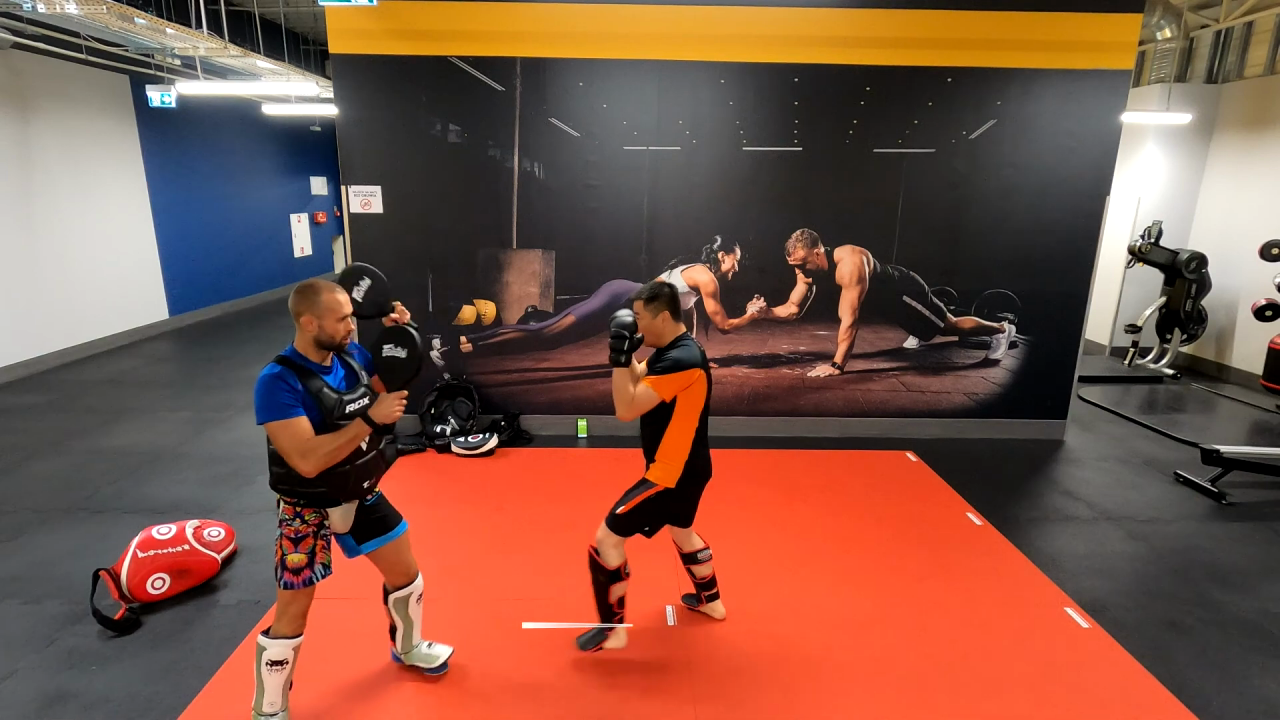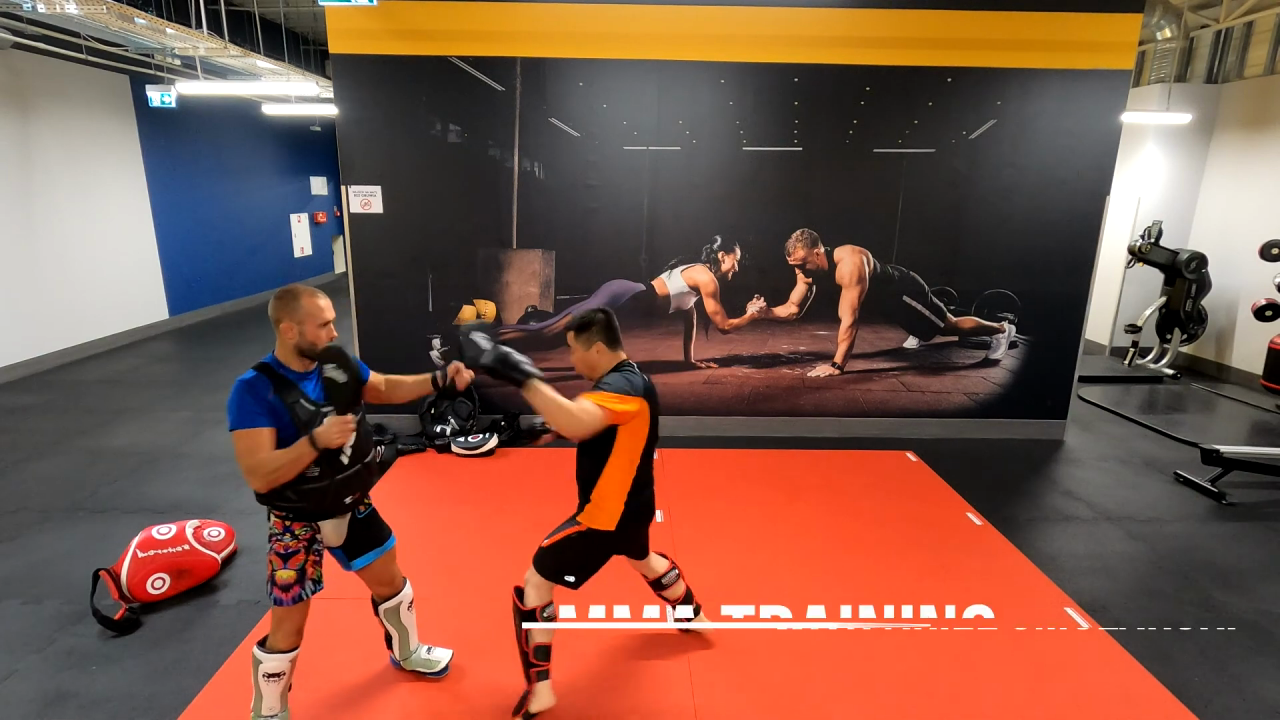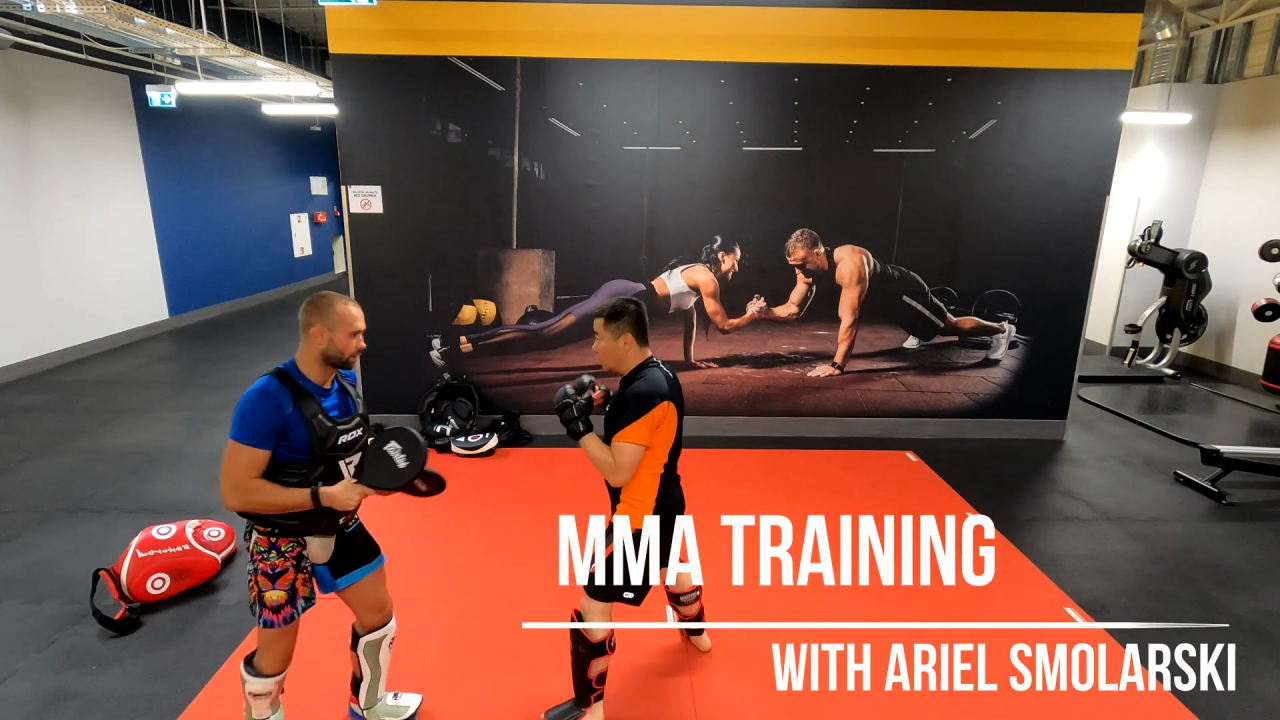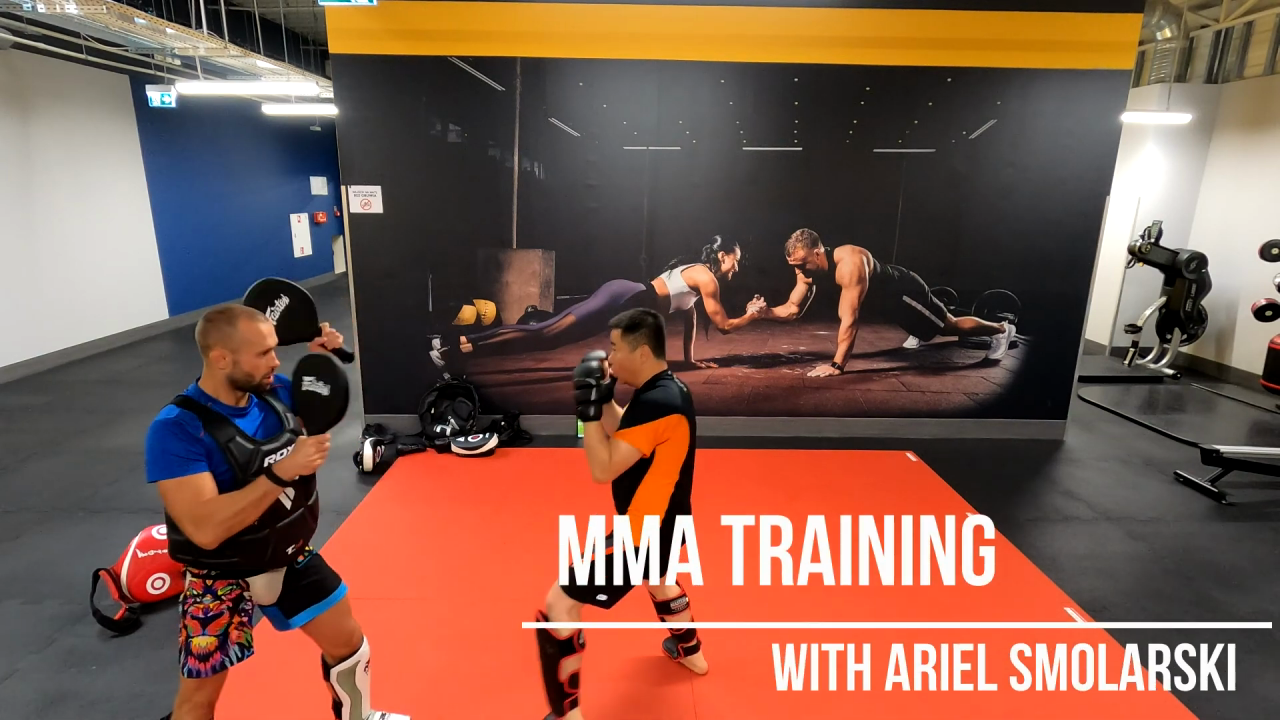
dt=0.7s
person 1, frame 1
left shoulder: (349, 354)
right shoulder: (277, 381)
left elbow: (385, 384)
right elbow: (309, 461)
right wrist: (372, 419)
left hip: (361, 496)
right hip: (308, 512)
left knee: (405, 571)
right knee: (291, 616)
left ankle: (408, 646)
person 1, frame 2
left shoulder: (337, 362)
right shoulder: (253, 391)
left elbow: (384, 389)
right elbow: (258, 476)
left wrist: (440, 379)
right wrist: (316, 440)
left hip: (353, 507)
right hip: (297, 524)
left knee: (389, 582)
right knee: (286, 632)
left ankle: (406, 652)
person 1, frame 3
left shoulder: (345, 380)
right shoulder: (268, 400)
right elbow: (236, 493)
right wrist: (321, 497)
left hip: (340, 527)
right hip: (282, 541)
left knee: (378, 614)
right knee: (275, 656)
person 1, frame 4
left shoulder: (271, 389)
right shoulder: (175, 430)
right elbow: (205, 530)
right wrist: (282, 471)
left hip: (290, 559)
right hip: (222, 580)
left knee: (347, 641)
person 2, frame 1
left shoulder: (681, 361)
right shoulder: (674, 349)
left elbow: (626, 409)
right elbow: (637, 380)
left wrist: (619, 352)
right wrist: (626, 352)
left hip: (672, 474)
right hip: (688, 468)
left knee: (607, 538)
right knee: (681, 529)
left ankle: (613, 627)
right ankle: (710, 598)
person 2, frame 2
left shoulder: (628, 388)
right shoulder: (619, 381)
left elbow: (577, 423)
right elbow: (586, 431)
left wrist: (524, 374)
right wrist: (549, 430)
left hip: (606, 518)
right hip: (633, 509)
left knee: (532, 585)
right knee: (644, 557)
right ankle: (692, 614)
person 2, frame 3
left shoulder: (644, 391)
right shoulder: (657, 375)
left elbow: (618, 472)
left wrist: (579, 425)
right wrist: (606, 406)
left hip: (641, 517)
right hip: (665, 506)
left knee: (592, 606)
right knee: (670, 568)
right ankle: (696, 632)
person 2, frame 4
left shoulder: (659, 404)
right shoulder: (661, 389)
left elbow: (604, 468)
right elbow: (618, 434)
left wrist: (590, 406)
right wrist: (603, 390)
left hip: (644, 529)
right hip: (666, 521)
left knee: (560, 607)
right knee: (657, 577)
right ankle: (690, 650)
person 3, frame 1
left shoulder: (693, 271)
right shoulder: (707, 278)
left elbow: (687, 314)
right elbow: (723, 325)
right wrist: (751, 314)
left hip: (619, 295)
right hip: (621, 300)
left knee: (543, 333)
right knee: (544, 336)
left ankle: (463, 342)
right ankle: (457, 349)
person 3, frame 2
left shoulder: (696, 271)
right shoulder: (707, 278)
left elbow: (689, 315)
right elbow: (723, 325)
left wrist: (690, 358)
right wrist: (752, 313)
left hip: (623, 295)
right hip: (623, 300)
left knee: (552, 331)
right knee: (549, 333)
person 3, frame 3
left shoulder: (695, 272)
right shoulder: (707, 278)
left elbow: (689, 317)
right elbow: (724, 325)
left wrist: (690, 358)
right wrist: (752, 314)
left hip: (620, 296)
right hip: (622, 300)
left knee: (546, 334)
right knee: (547, 336)
left ankle: (460, 342)
right ankle: (457, 347)
person 3, frame 4
left shoulder: (695, 272)
right shoulder: (707, 278)
left elbow: (689, 316)
right elbow: (723, 325)
left wrist: (690, 358)
right wrist: (751, 315)
left hip: (621, 296)
right hip: (622, 300)
left knee: (544, 332)
right knee: (545, 336)
left ankle: (458, 343)
right ankle: (459, 347)
person 4, frame 1
left shoulder: (850, 264)
right shoulder: (808, 268)
left elbow: (850, 318)
right elbow: (793, 309)
left wrist: (837, 365)
right wrist: (765, 312)
left hip: (904, 289)
right hip: (885, 293)
left knee: (949, 326)
left ankle: (1000, 330)
right ankle: (919, 333)
person 4, frame 2
left shoulder: (849, 264)
right shoulder: (808, 267)
left elbow: (849, 319)
right elbow: (793, 309)
left wrist: (837, 365)
right wrist: (765, 312)
left hip: (904, 290)
right hip: (884, 293)
left knee: (949, 326)
left ankle: (1001, 330)
right ankle: (918, 334)
person 4, frame 3
left shoulder: (850, 264)
right shoulder: (808, 268)
left elbow: (849, 319)
right elbow: (793, 309)
left wrist: (837, 365)
right wrist: (764, 312)
left hip: (904, 290)
right hip: (886, 293)
left knee: (949, 326)
left ankle: (1000, 330)
right ankle: (919, 333)
person 4, frame 4
left shoulder: (849, 264)
right shoulder: (808, 269)
left elbow: (849, 319)
right elbow: (793, 309)
left wrist: (837, 365)
right wrist: (764, 312)
left hip: (904, 290)
right hip: (887, 294)
left knee: (949, 326)
left ankle: (1001, 330)
right ankle: (920, 334)
